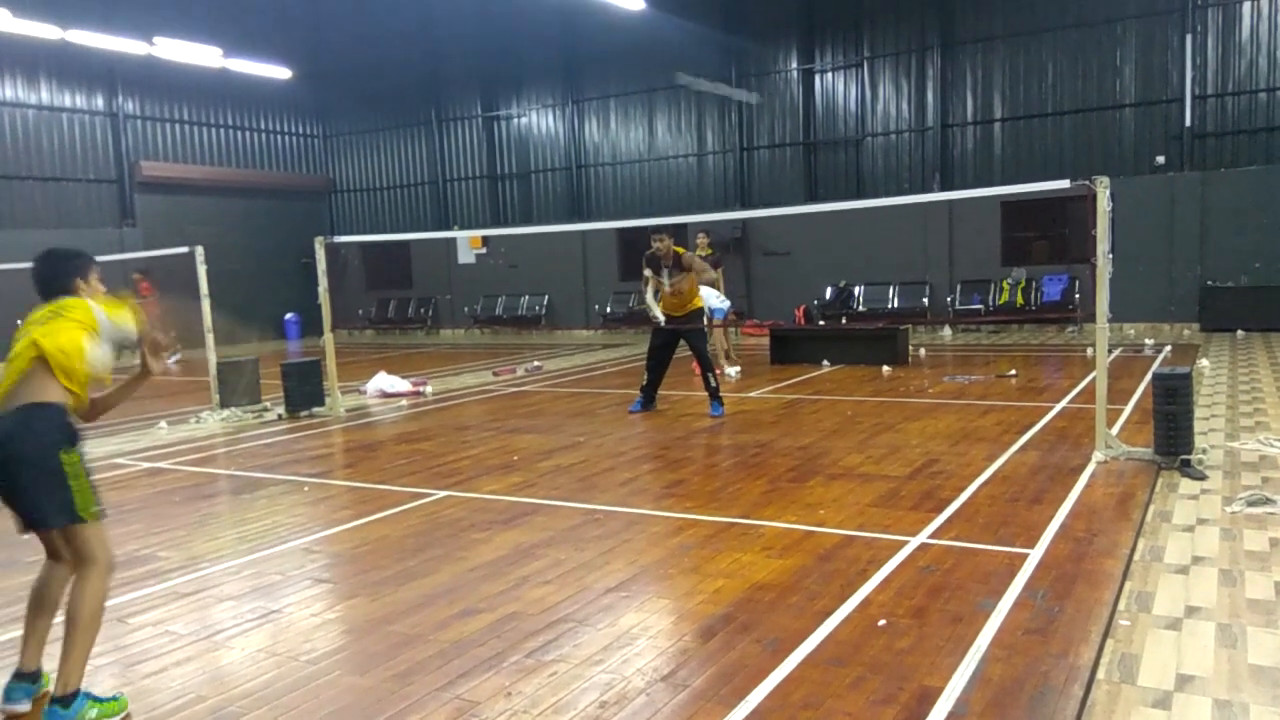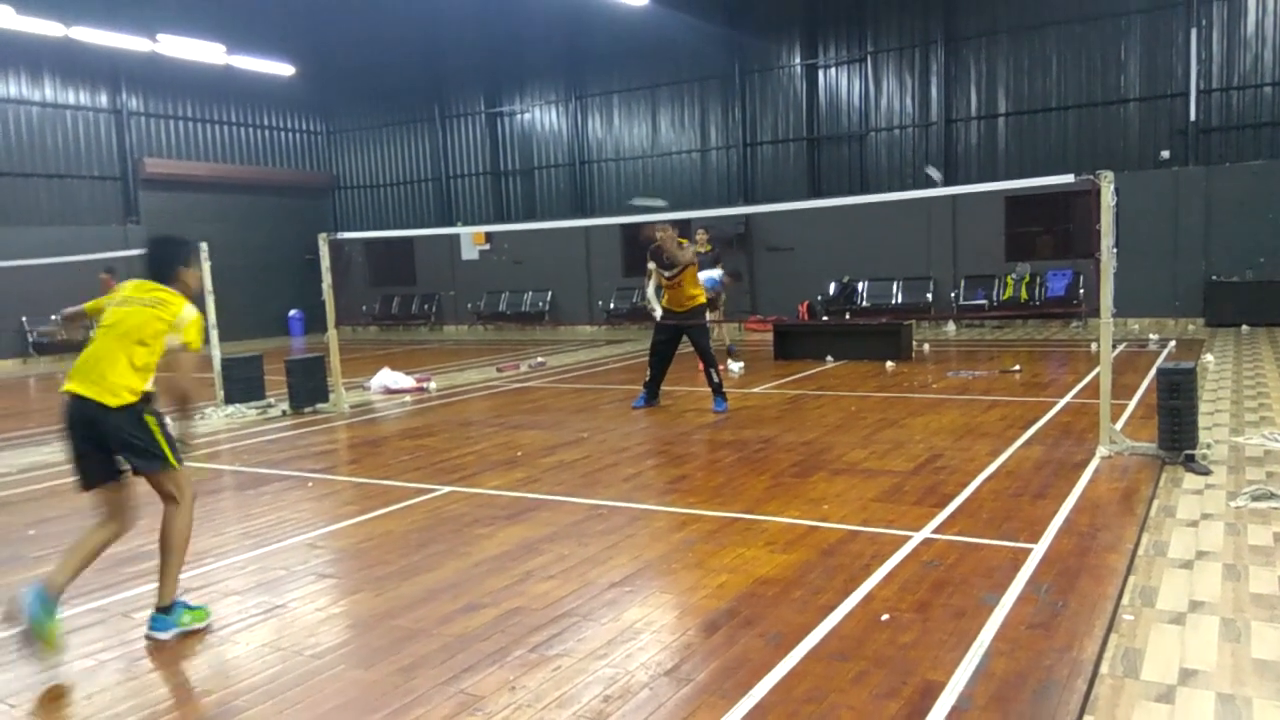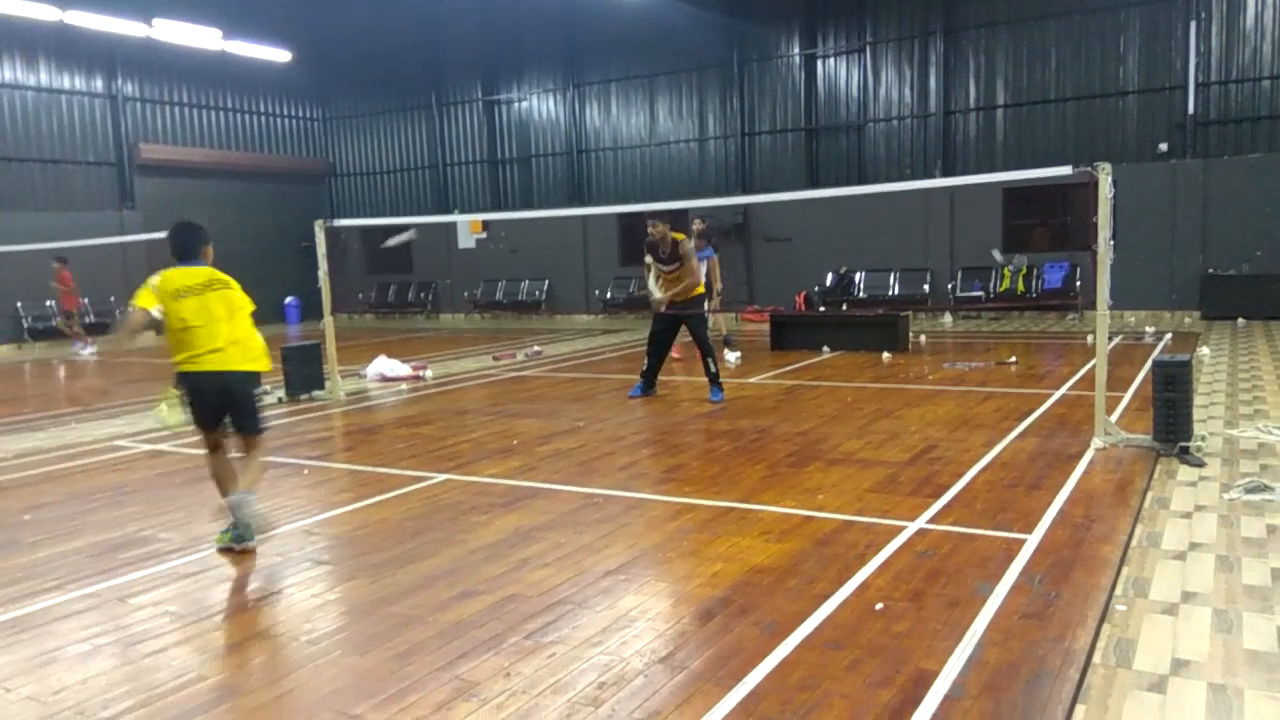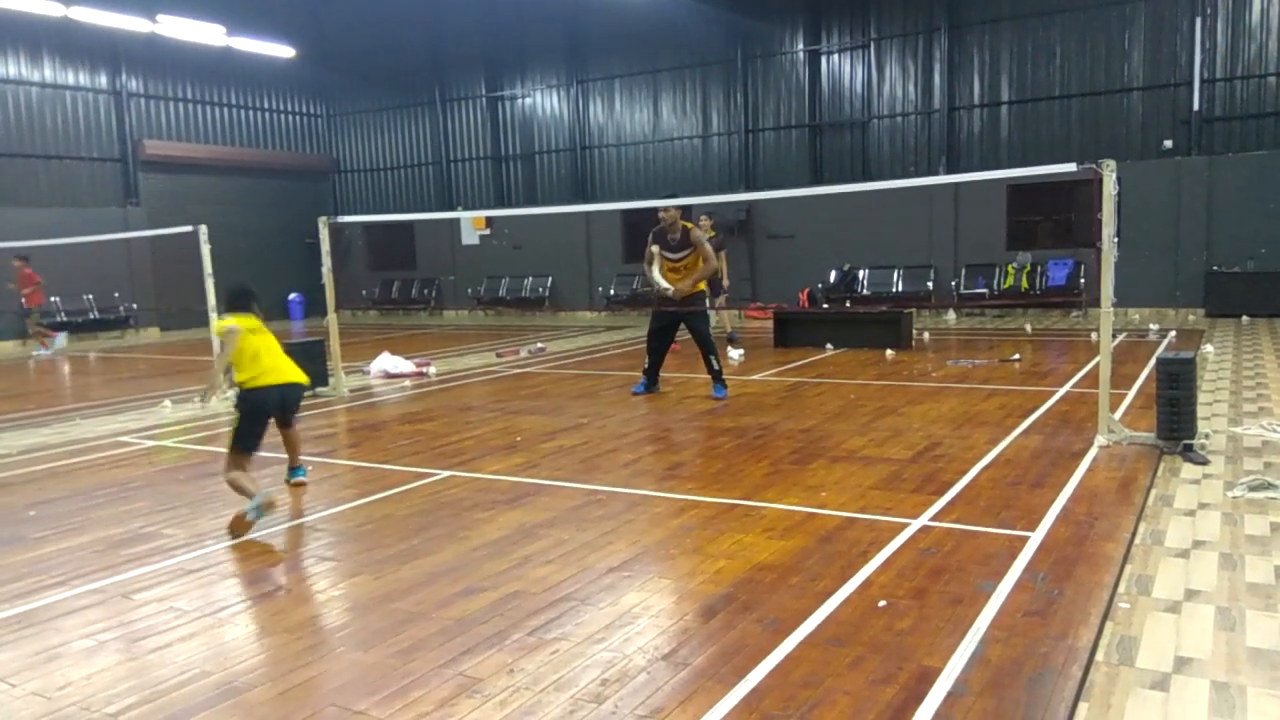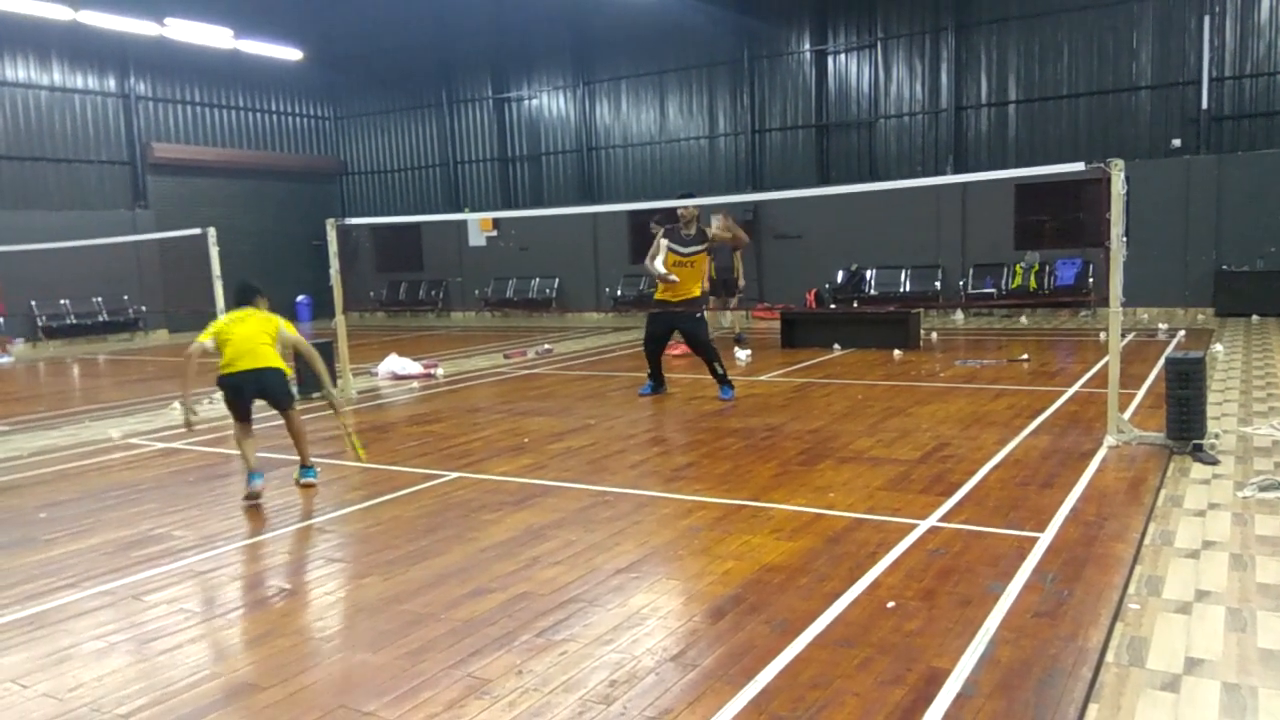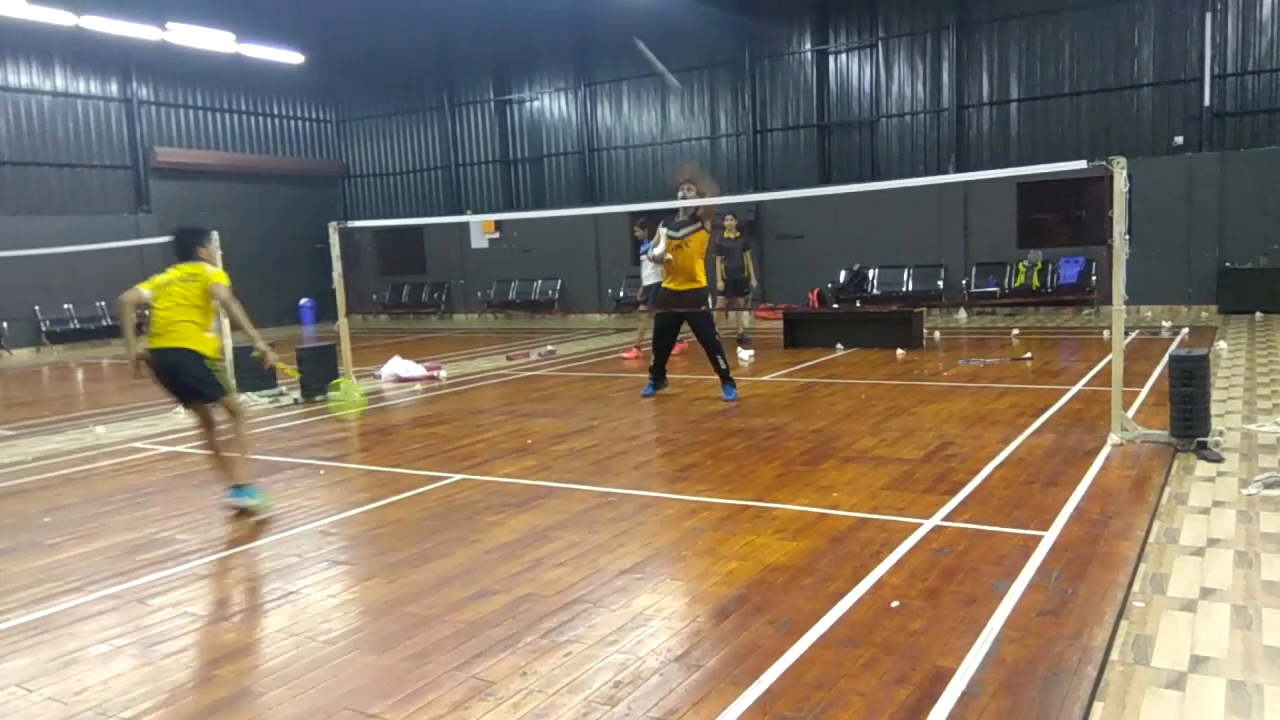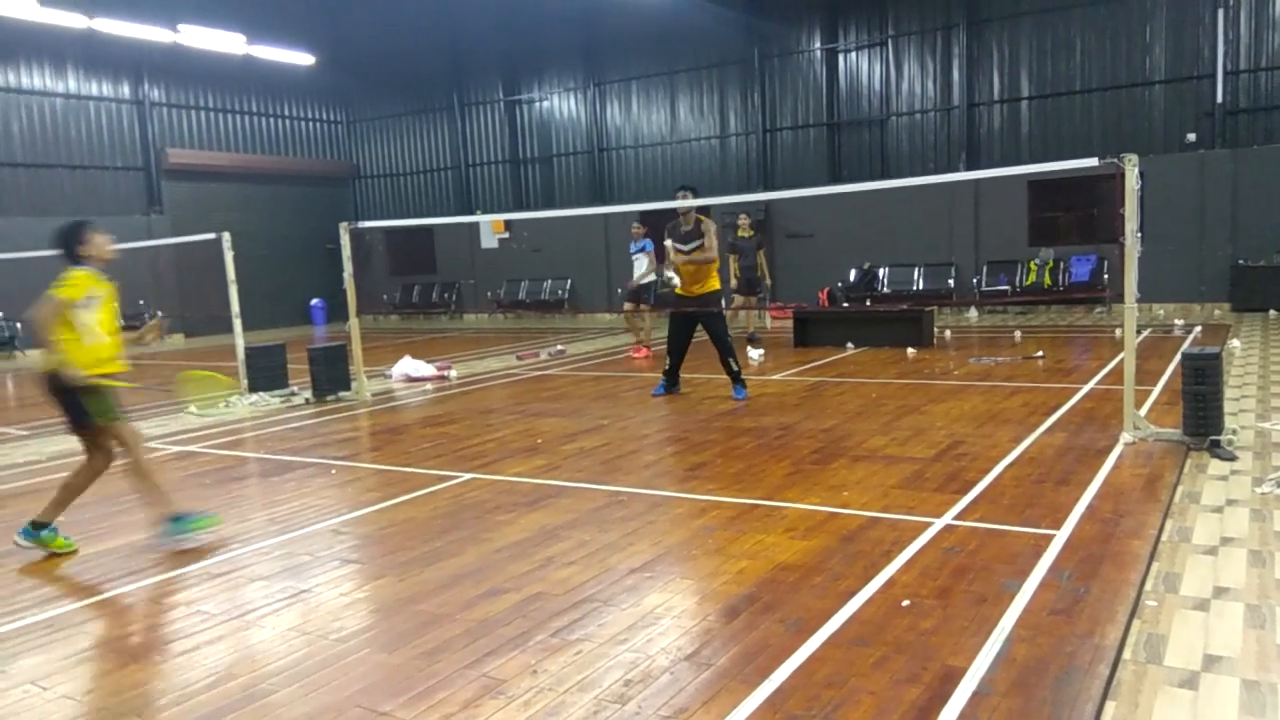
dt=0.3s
person 1, frame 1
right shoulder: (86, 311)
left elbow: (86, 408)
left wrist: (140, 376)
right hip: (39, 435)
left knee: (63, 559)
right knee: (95, 563)
person 1, frame 2
left shoulder: (123, 295)
right shoulder: (184, 311)
left elbow: (73, 314)
right elbow: (181, 385)
left hip: (80, 404)
right hip: (121, 403)
left knee: (118, 518)
right knee: (180, 496)
left ankle: (45, 594)
right ankle: (166, 611)
person 1, frame 3
left shoulder: (159, 284)
right shoulder: (227, 282)
left elbow: (132, 326)
right elbow: (246, 326)
left hip: (197, 374)
right hip: (241, 370)
left knee: (215, 448)
right knee: (253, 450)
left ankle: (242, 525)
right ankle: (244, 500)
person 1, frame 4
left shoulder: (228, 322)
right shoulder: (263, 329)
left elbow: (233, 333)
left wrist: (217, 372)
left hip: (259, 389)
right hip: (292, 384)
left knee: (234, 471)
right knee: (287, 424)
left ankle: (257, 498)
right ankle: (296, 468)
person 1, frame 5
left shoulder: (221, 323)
right shoulder: (272, 319)
left elbow: (192, 353)
right elbow: (306, 348)
left wrist: (186, 400)
right wrist: (329, 387)
left hip: (233, 377)
right hip: (269, 370)
left knee: (242, 425)
right knee: (290, 414)
left ankle: (254, 476)
right ankle: (306, 469)
person 1, frame 6
left shoulder: (162, 278)
right shoulder: (210, 272)
left elbow: (127, 300)
right elbow: (227, 300)
left wrist: (133, 347)
right wrist: (258, 340)
left hip: (160, 355)
right hip: (190, 352)
left knee: (206, 417)
right knee: (235, 412)
left ankle: (235, 486)
right ankle: (241, 488)
person 1, frame 7
left shoulder: (98, 284)
right shoulder: (81, 279)
right elbow: (39, 315)
left wrist: (138, 338)
right wrist: (64, 364)
left hip: (87, 378)
right hip: (74, 378)
left knee: (100, 456)
right knee: (129, 441)
left ankle: (38, 527)
right ankle: (172, 518)
person 2, frame 1
left shoulder: (685, 257)
right shoulder: (649, 259)
left elbow: (710, 275)
right elbow: (648, 287)
left wrist: (689, 280)
right wrist: (653, 307)
left hip: (691, 312)
right hip: (667, 314)
left knee: (702, 356)
right knee: (655, 357)
left ankle: (716, 401)
right ankle: (646, 398)
person 2, frame 2
left shoulder: (686, 247)
right shoulder: (653, 252)
left elbow: (682, 260)
right elbow: (653, 279)
left wrist: (668, 244)
right wrist: (653, 301)
left hip: (694, 307)
right hip: (669, 309)
left knee: (705, 351)
right knee: (657, 352)
left ankle: (719, 396)
right ankle: (650, 394)
person 2, frame 3
left shoulder: (683, 245)
right shoulder: (650, 246)
left elbow: (694, 279)
left wrist: (668, 295)
right wrist: (655, 293)
left hip: (693, 298)
right hip: (668, 300)
left knee: (703, 341)
right knee: (655, 342)
left ankle: (716, 386)
right ankle: (646, 384)
person 2, frame 4
left shoulder: (693, 234)
right shoulder: (655, 235)
left elbow: (712, 264)
right elbow: (649, 265)
left wrist: (690, 282)
right wrist: (657, 283)
left hip: (694, 296)
right hip: (667, 297)
left knee: (704, 339)
right knee: (655, 340)
left ankle: (719, 383)
right ankle: (650, 380)
person 2, frame 5
left shoulder: (707, 235)
right shoulder: (666, 233)
left elbow: (742, 241)
right elbow: (649, 260)
left wrist: (730, 226)
right wrist: (658, 274)
left hip: (690, 302)
right hip: (663, 301)
left knee: (704, 346)
right knee: (651, 345)
left ankle: (725, 384)
right ankle: (656, 382)
person 2, frame 6
left shoulder: (702, 216)
right shoulder: (667, 222)
right elbow: (654, 250)
right wrist: (656, 254)
left hip: (695, 291)
right hip: (670, 290)
left knee: (709, 339)
right knee: (660, 339)
left ankle: (727, 383)
right ankle: (656, 379)
person 2, frame 7
left shoulder: (706, 226)
right shoulder: (670, 229)
left elbow: (712, 255)
left wrist: (685, 259)
right wrist: (671, 272)
left hip: (708, 294)
right hip: (683, 295)
left knee: (722, 341)
right knee: (675, 343)
left ankle: (738, 383)
right ankle: (670, 382)
